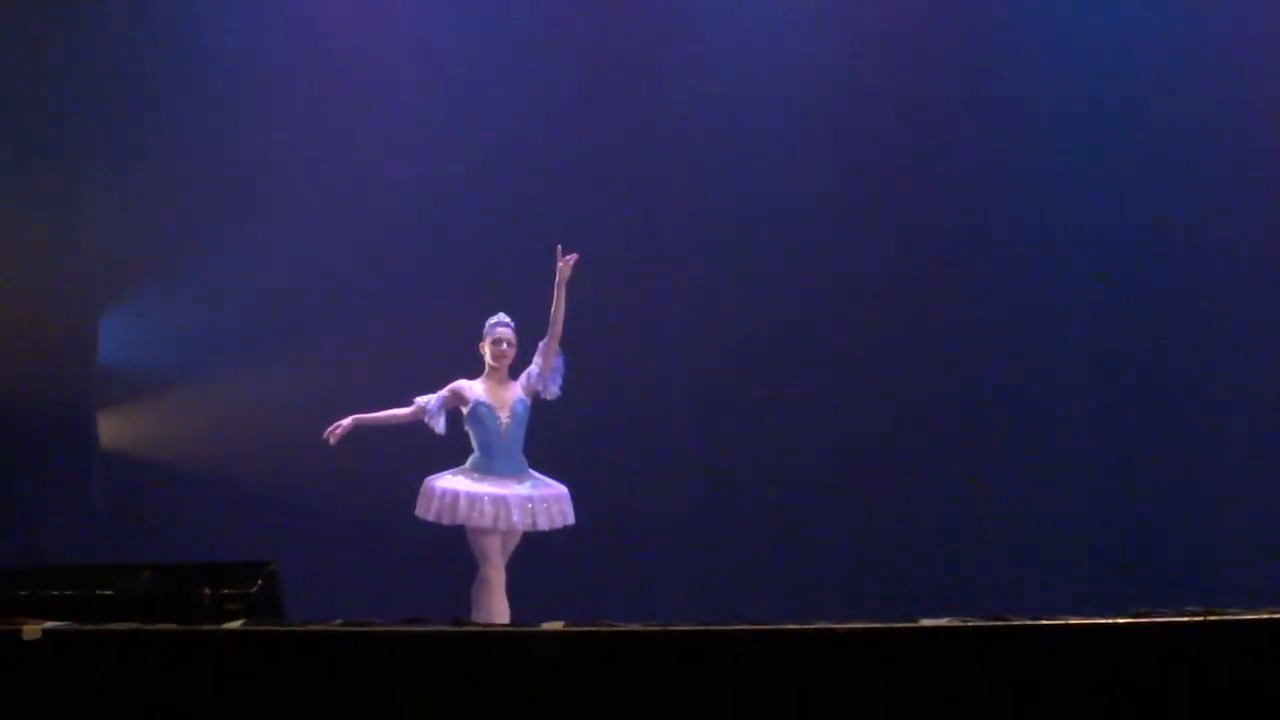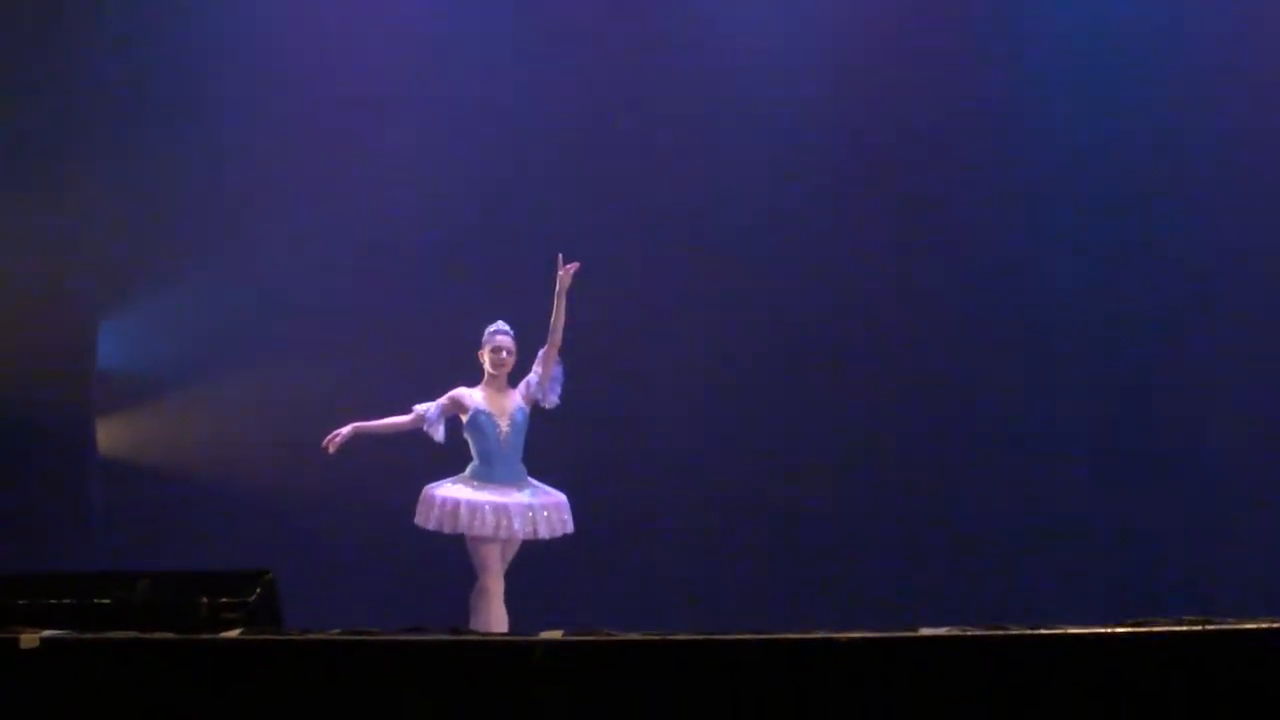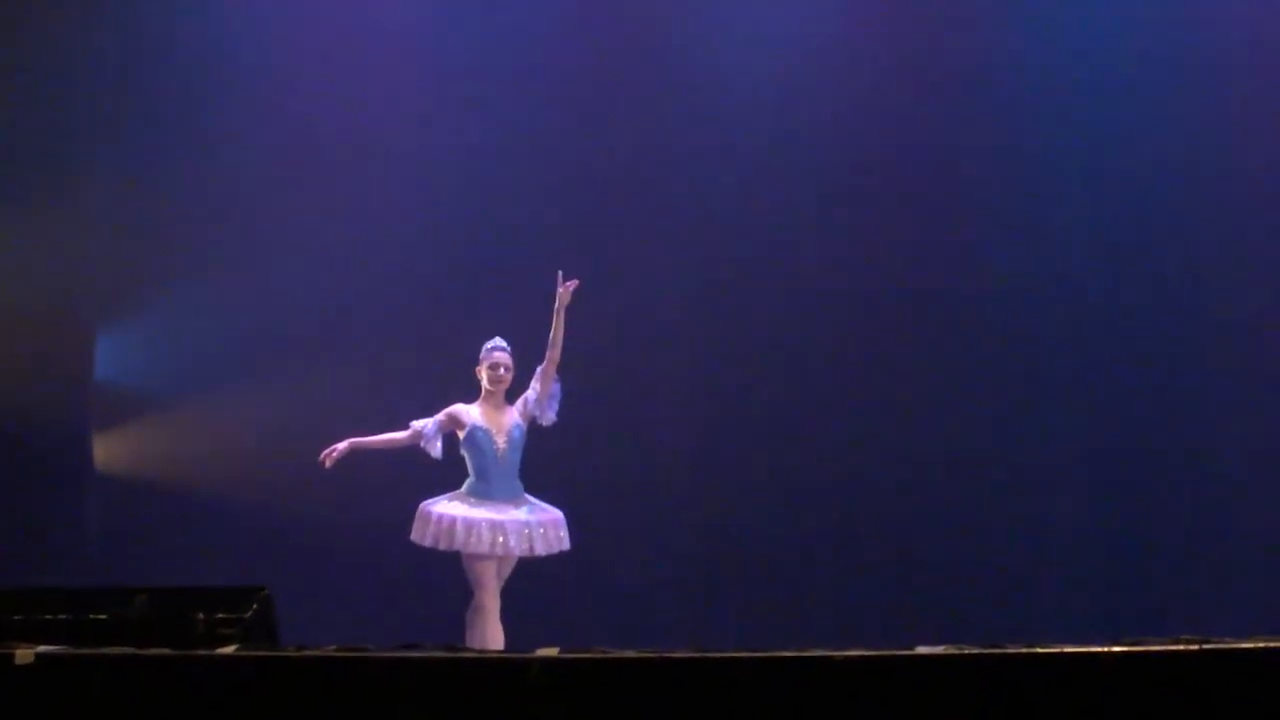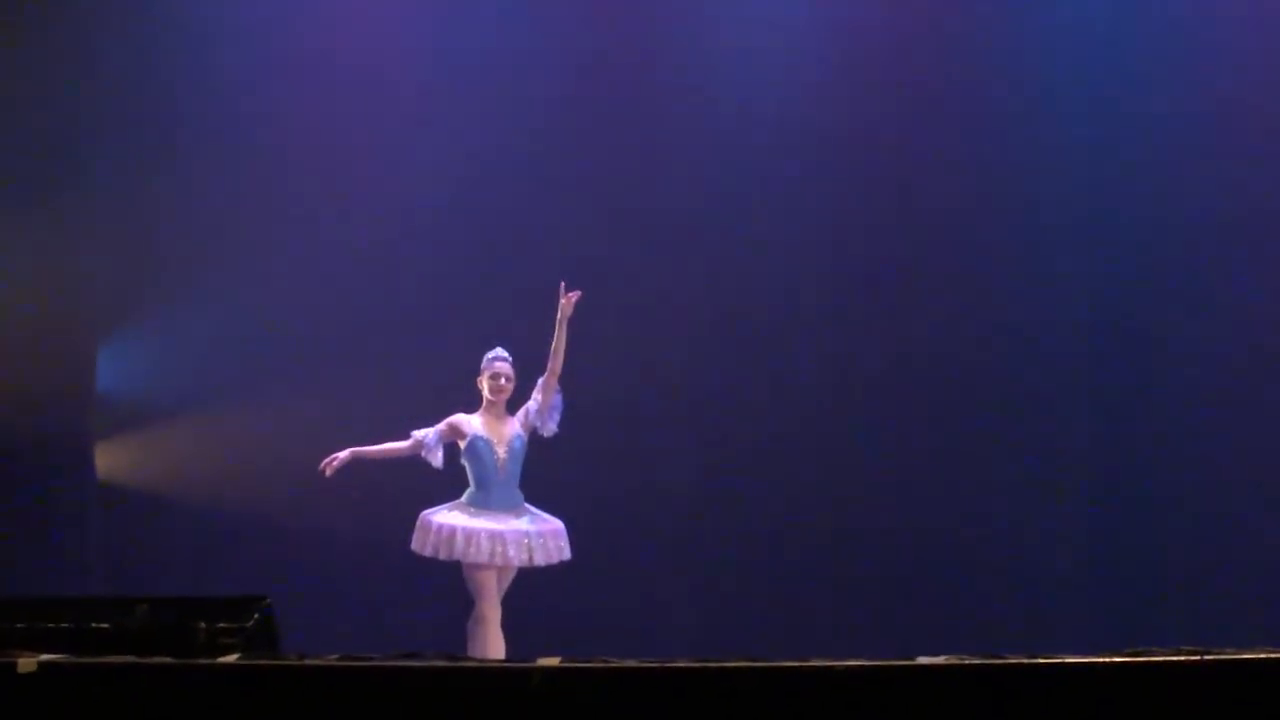
dt=0.2s
person 1, frame 1
left shoulder: (525, 387)
right shoulder: (464, 390)
left elbow: (553, 337)
right elbow: (411, 412)
left wrist: (560, 283)
right wrist: (357, 419)
left hip: (518, 487)
right hip: (480, 485)
left knee: (492, 572)
right knee: (493, 573)
left ankle: (481, 622)
person 1, frame 2
left shoulder: (524, 395)
right shoulder: (464, 398)
left elbow: (553, 346)
right elbow: (409, 420)
left wrist: (560, 292)
right wrist: (355, 428)
left hip: (517, 496)
right hip: (479, 494)
left knee: (490, 581)
right knee: (492, 581)
left ankle: (479, 631)
person 1, frame 3
left shoulder: (521, 412)
right shoulder: (461, 414)
left elbow: (551, 362)
right elbow: (407, 436)
left wrist: (560, 309)
right wrist: (352, 444)
left hip: (513, 513)
right hip: (475, 511)
left knee: (486, 598)
right knee: (488, 599)
left ankle: (475, 650)
person 1, frame 4
left shoulder: (522, 422)
right shoulder: (462, 424)
left elbow: (552, 374)
right elbow: (407, 446)
left wrist: (562, 320)
right wrist: (353, 452)
left hip: (514, 522)
right hip: (475, 520)
left knee: (487, 608)
right knee: (489, 609)
left ankle: (476, 661)
